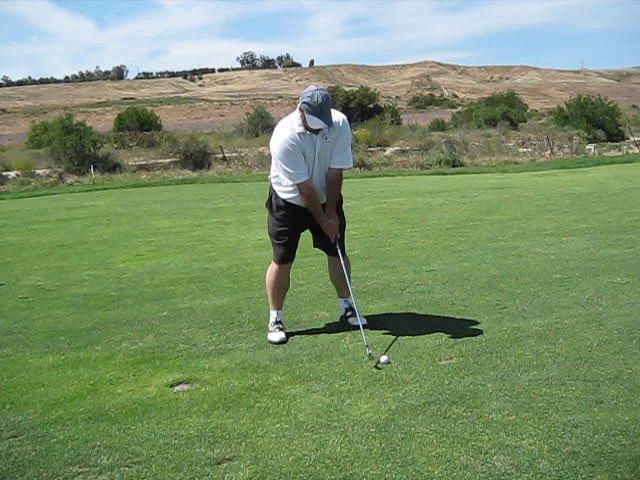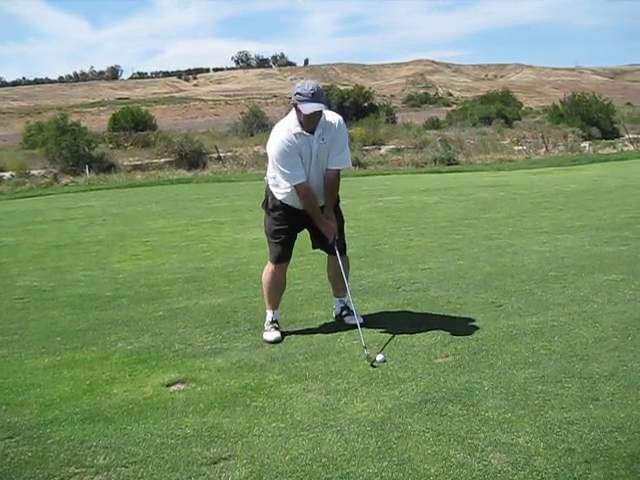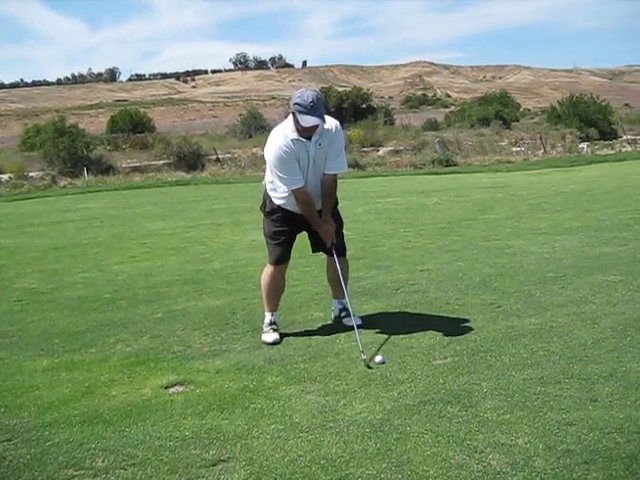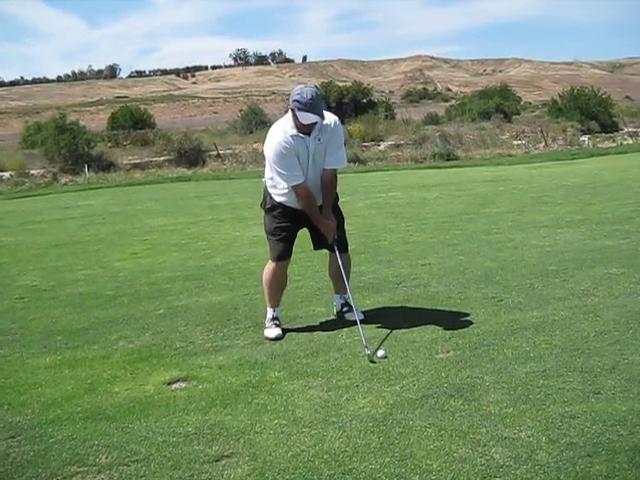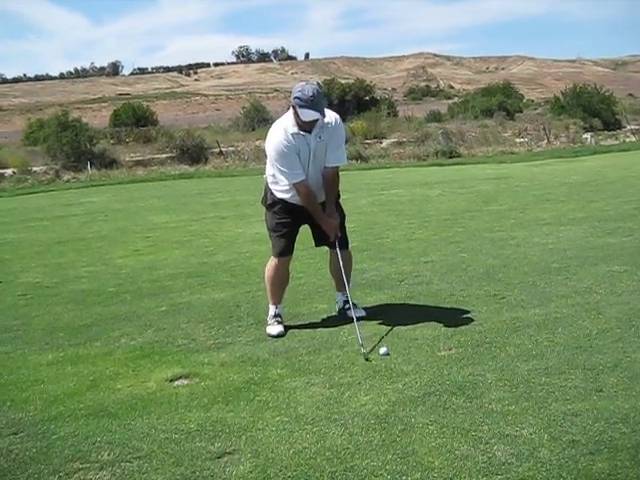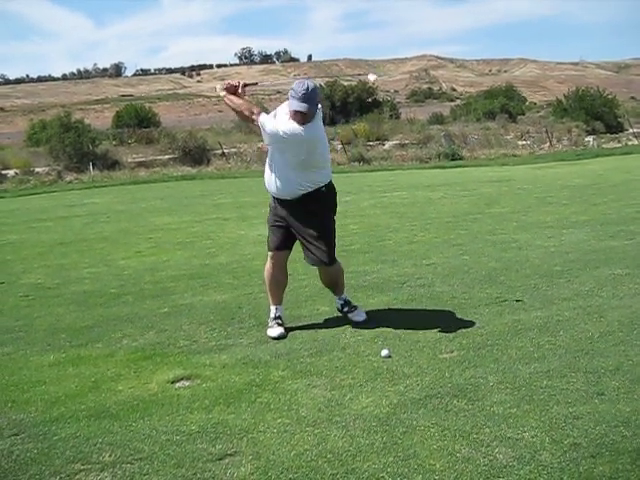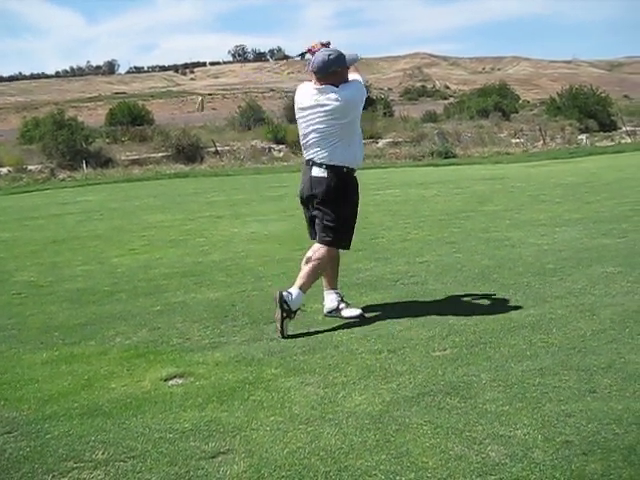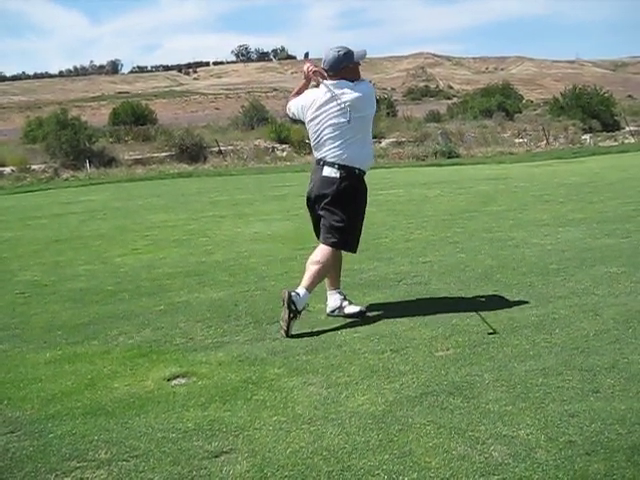
dt=0.7s
person 1, frame 1
left shoulder: (340, 123)
right shoulder: (285, 136)
left elbow: (335, 172)
right elbow: (304, 187)
left wrist: (331, 210)
right wrist: (323, 220)
left hip: (325, 198)
right hip: (288, 202)
left knee: (337, 252)
right knee: (282, 261)
left ankle: (346, 307)
right ankle: (275, 319)
person 1, frame 2
left shoulder: (336, 124)
right shoulder: (282, 138)
left elbow: (332, 174)
right elbow: (301, 188)
left wrist: (329, 212)
right wrist: (321, 221)
left hip: (323, 199)
right hip: (285, 204)
left knee: (338, 252)
right knee: (278, 261)
left ankle: (341, 306)
right ankle: (271, 319)
person 1, frame 3
left shoulder: (333, 129)
right shoulder: (279, 143)
left elbow: (330, 178)
right elbow: (299, 193)
left wrist: (327, 216)
right wrist: (319, 226)
left hip: (321, 203)
right hip: (283, 207)
left knee: (338, 254)
right knee: (277, 263)
left ankle: (340, 307)
right ankle: (270, 320)
person 1, frame 4
left shoulder: (332, 125)
right shoulder: (279, 139)
left elbow: (329, 173)
right elbow: (299, 189)
left wrist: (328, 211)
right wrist: (320, 222)
left hip: (321, 198)
right hip: (284, 203)
left knee: (340, 250)
right knee: (279, 260)
left ankle: (341, 302)
right ankle: (272, 316)
person 1, frame 5
left shoulder: (334, 124)
right shoulder: (280, 137)
left elbow: (332, 172)
right elbow: (299, 186)
left wrist: (332, 211)
right wrist: (322, 219)
left hip: (323, 196)
right hip: (285, 201)
left knee: (341, 247)
right knee: (281, 256)
left ankle: (342, 300)
right ankle: (274, 312)
person 1, frame 6
left shoulder: (303, 133)
right shoulder: (287, 108)
left elbow: (256, 117)
right elbow: (263, 117)
left wrist: (229, 97)
right wrist: (238, 96)
left hip: (313, 201)
right hip: (282, 199)
left knee: (325, 261)
right knee: (276, 256)
left ankle: (342, 301)
right ankle: (275, 314)
person 1, frame 7
left shoulder: (302, 92)
right shoulder: (348, 97)
right elbow: (355, 76)
left wrist: (321, 58)
right wrist: (325, 55)
left hip: (314, 175)
right hip: (335, 179)
left knee: (328, 240)
right knee: (327, 242)
left ankle: (332, 299)
right ankle: (292, 296)
person 1, frame 8
left shoulder: (310, 98)
right shoulder: (364, 93)
left elbow: (290, 107)
left wrist: (308, 80)
right wrist: (321, 77)
left hip: (321, 175)
right hip: (345, 179)
left knee: (331, 239)
right knee: (331, 242)
left ankle: (335, 298)
right ankle: (298, 297)
